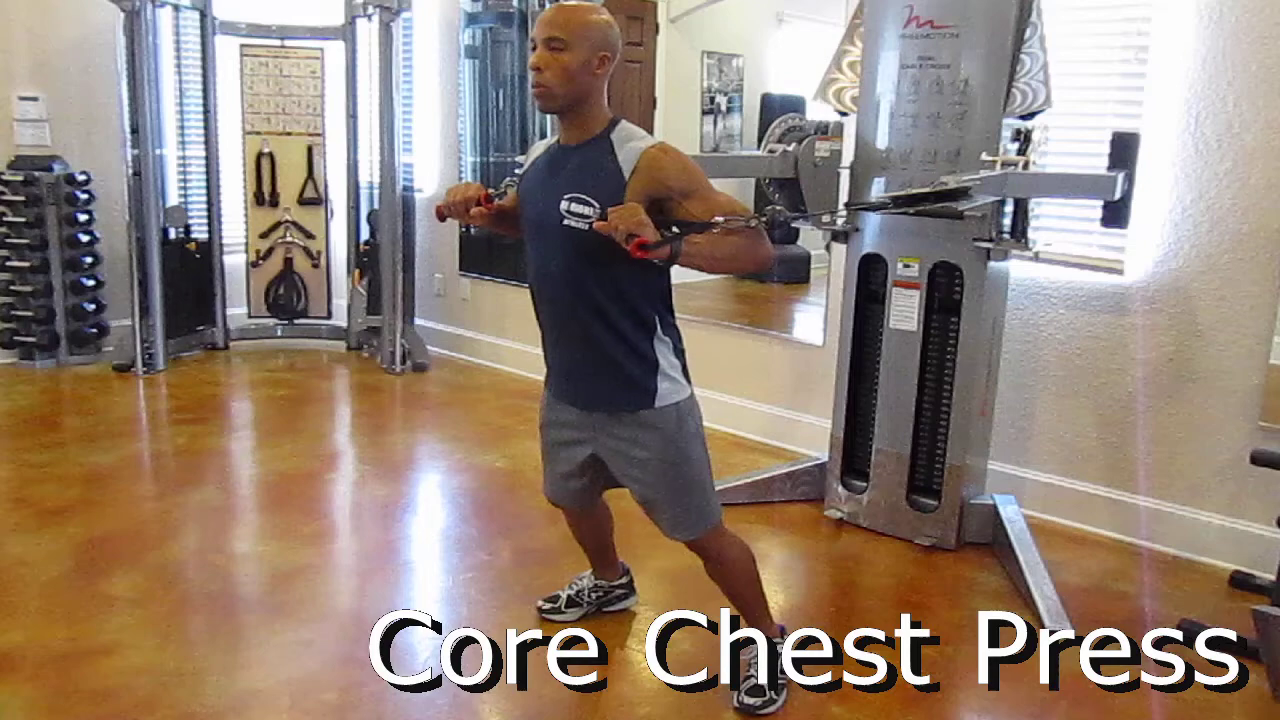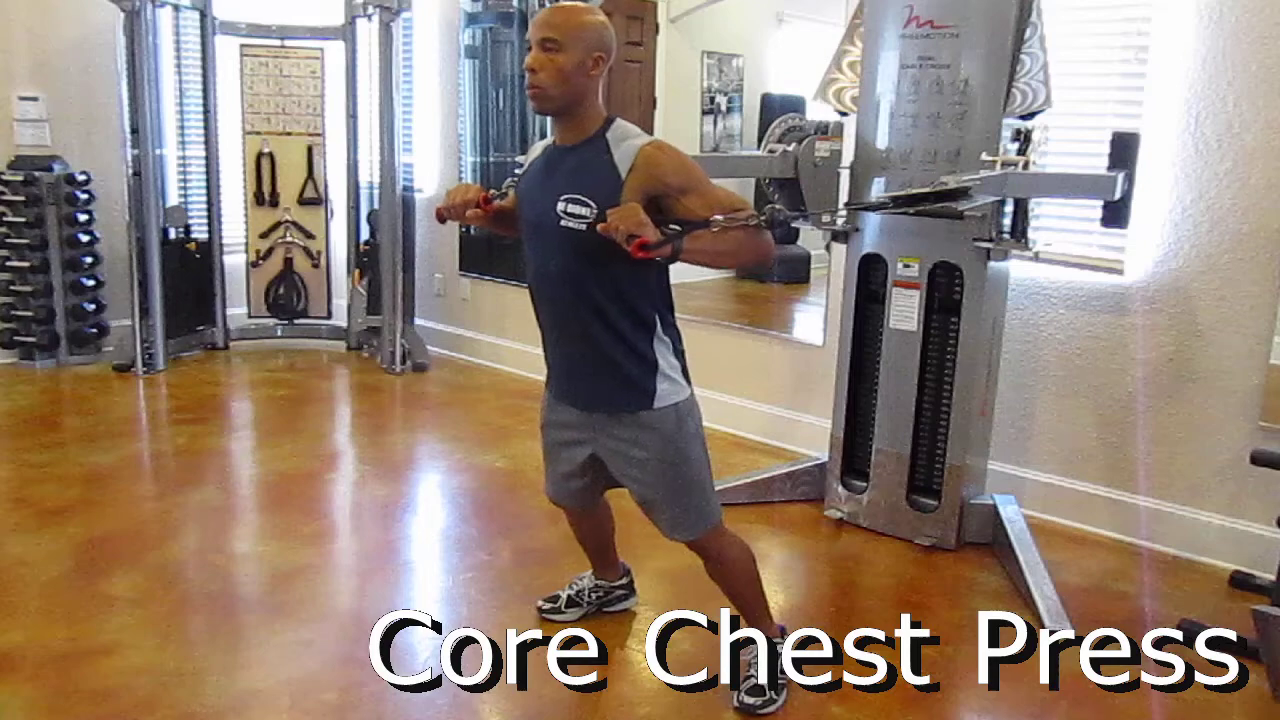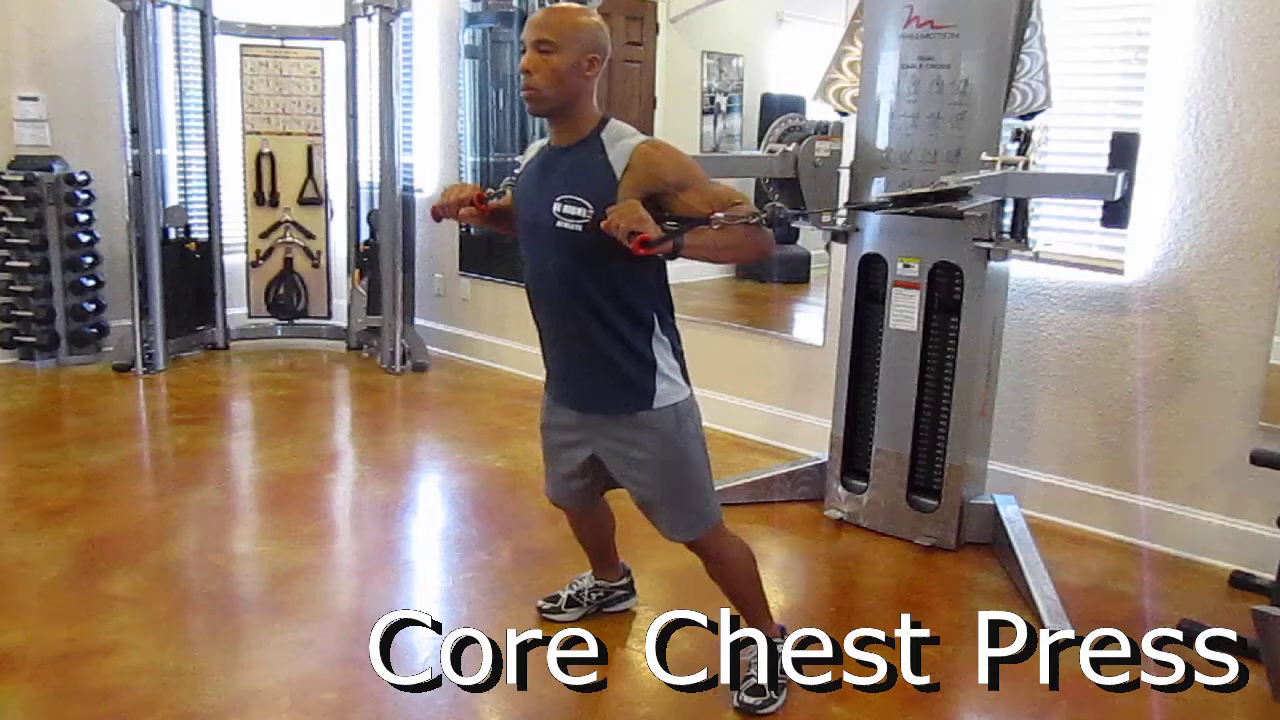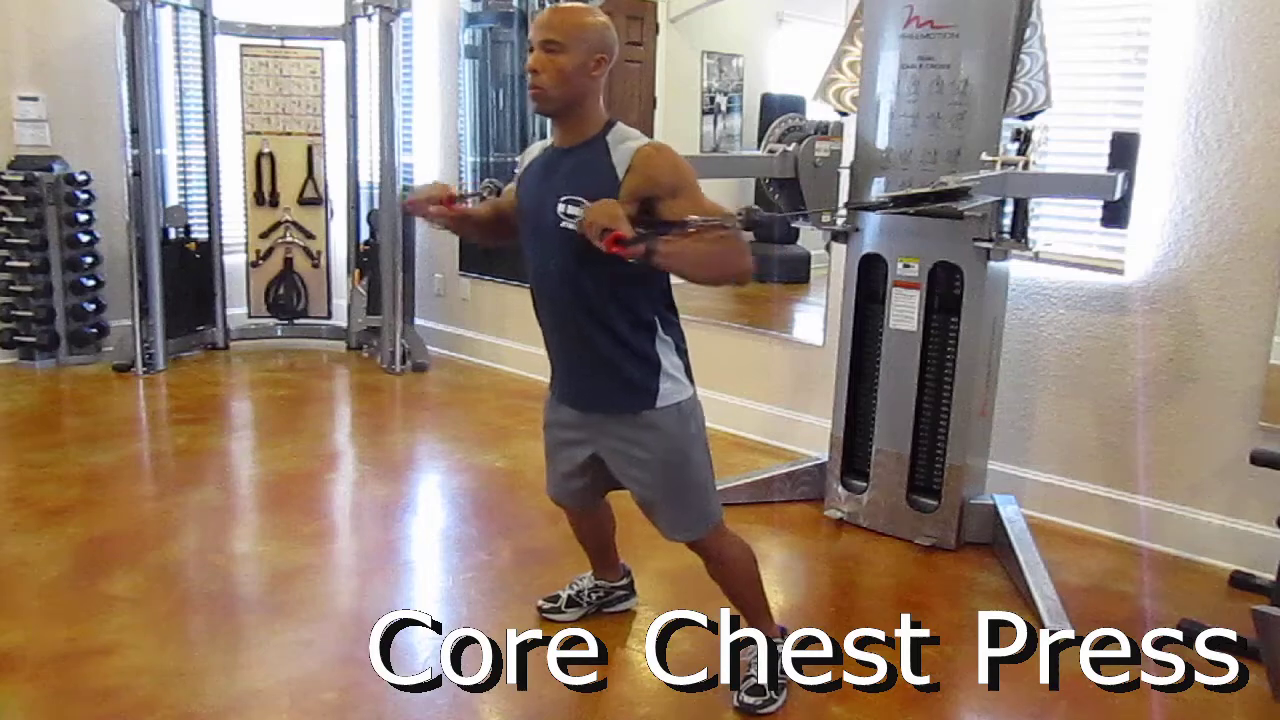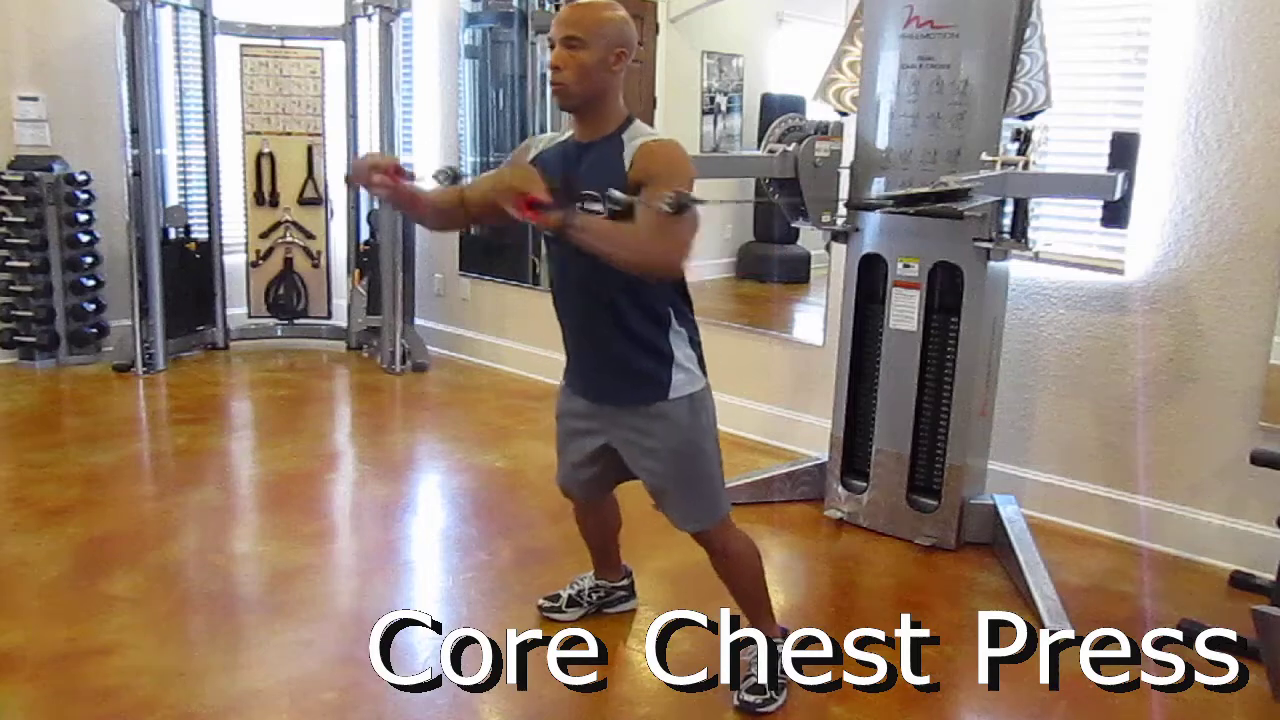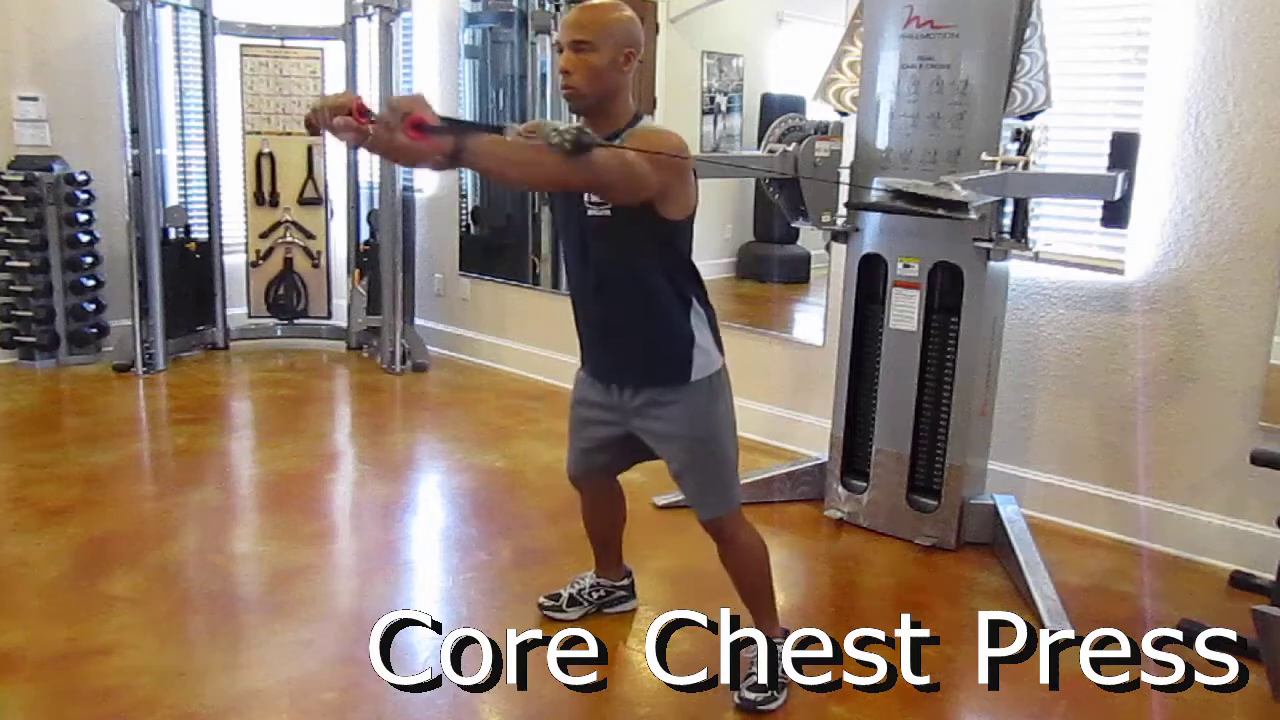
dt=0.2s
person 1, frame 1
left shoulder: (650, 163)
right shoulder: (541, 159)
left elbow: (755, 247)
left wrist: (664, 246)
right wrist: (480, 210)
left hip: (644, 398)
right hip: (566, 390)
left knee: (700, 532)
right knee: (571, 496)
left ankle: (768, 643)
right ankle: (610, 583)
person 1, frame 2
left shoulder: (646, 160)
right shoulder: (539, 160)
left elbow: (757, 240)
left wrist: (664, 242)
right wrist: (479, 209)
left hip: (643, 398)
right hip: (566, 391)
left knee: (701, 532)
right knee: (573, 496)
left ankle: (767, 644)
right ankle: (610, 583)
person 1, frame 3
left shoulder: (641, 160)
right shoulder: (534, 161)
left elbow: (756, 235)
left wrist: (667, 238)
right wrist: (477, 209)
left hip: (642, 399)
right hip: (566, 391)
left knee: (702, 534)
right knee: (573, 497)
left ankle: (768, 644)
right ankle: (610, 583)
person 1, frame 4
left shoulder: (645, 163)
right shoulder: (535, 162)
left elbow: (736, 260)
right elbow: (505, 226)
left wrist: (641, 244)
right wrist: (455, 214)
left hip: (647, 399)
right hip: (570, 391)
left knee: (701, 533)
right knee: (574, 497)
left ankle: (767, 644)
right ankle: (610, 583)
person 1, frame 5
left shoulder: (657, 157)
right shoulder: (543, 154)
left elbow: (662, 258)
right elbow: (454, 211)
left wrist: (558, 216)
right wrist: (402, 192)
left hip: (661, 389)
right hip: (585, 382)
left knee: (710, 526)
right knee: (583, 489)
left ankle: (769, 643)
right ankle: (612, 584)
person 1, frame 6
left shoulder: (658, 151)
right shoulder: (549, 142)
left elbow: (575, 173)
right elbow: (440, 159)
left wrist: (449, 145)
right wrist: (372, 132)
left hip: (679, 374)
right hip: (603, 369)
left knee: (720, 516)
right knee: (590, 476)
left ankle: (769, 643)
right ankle: (612, 582)
